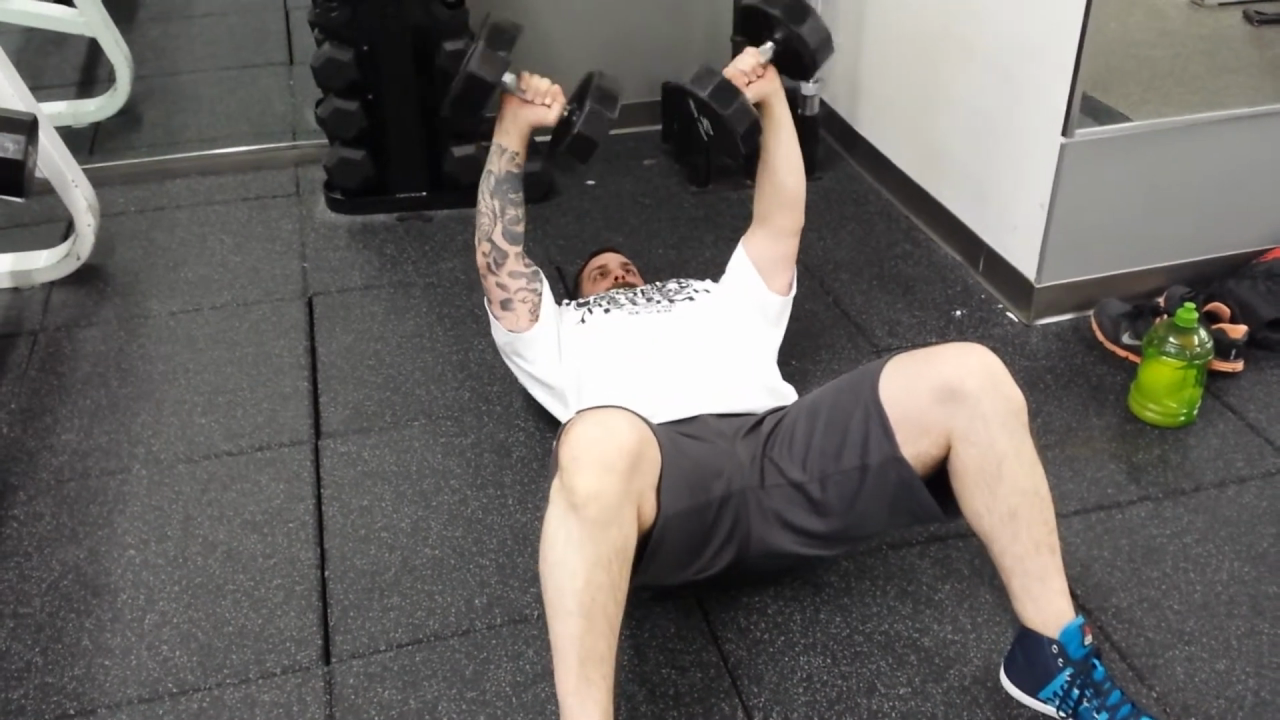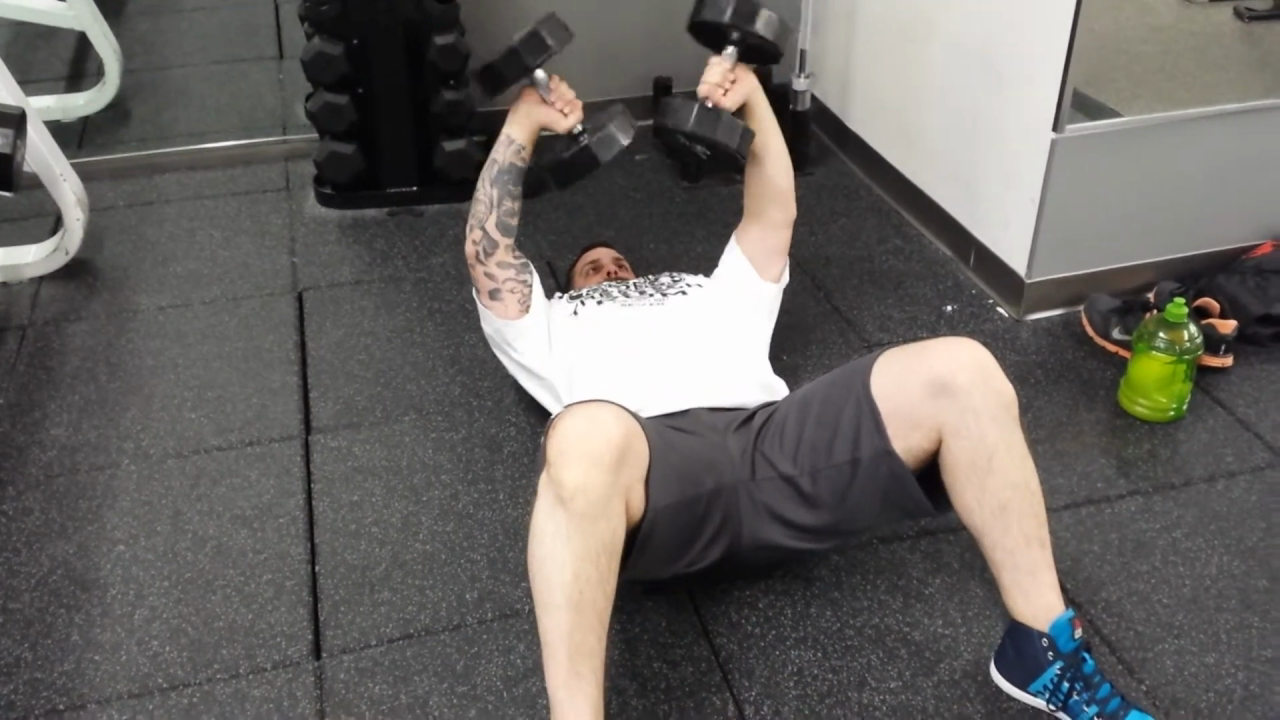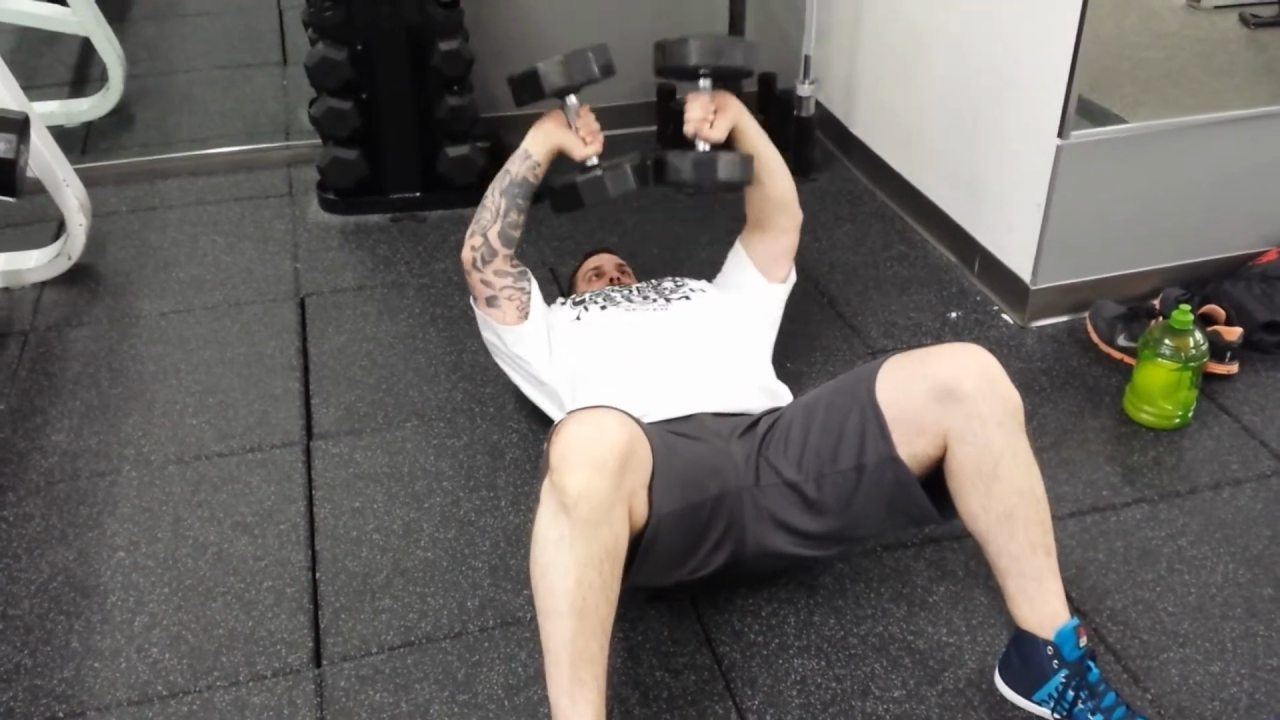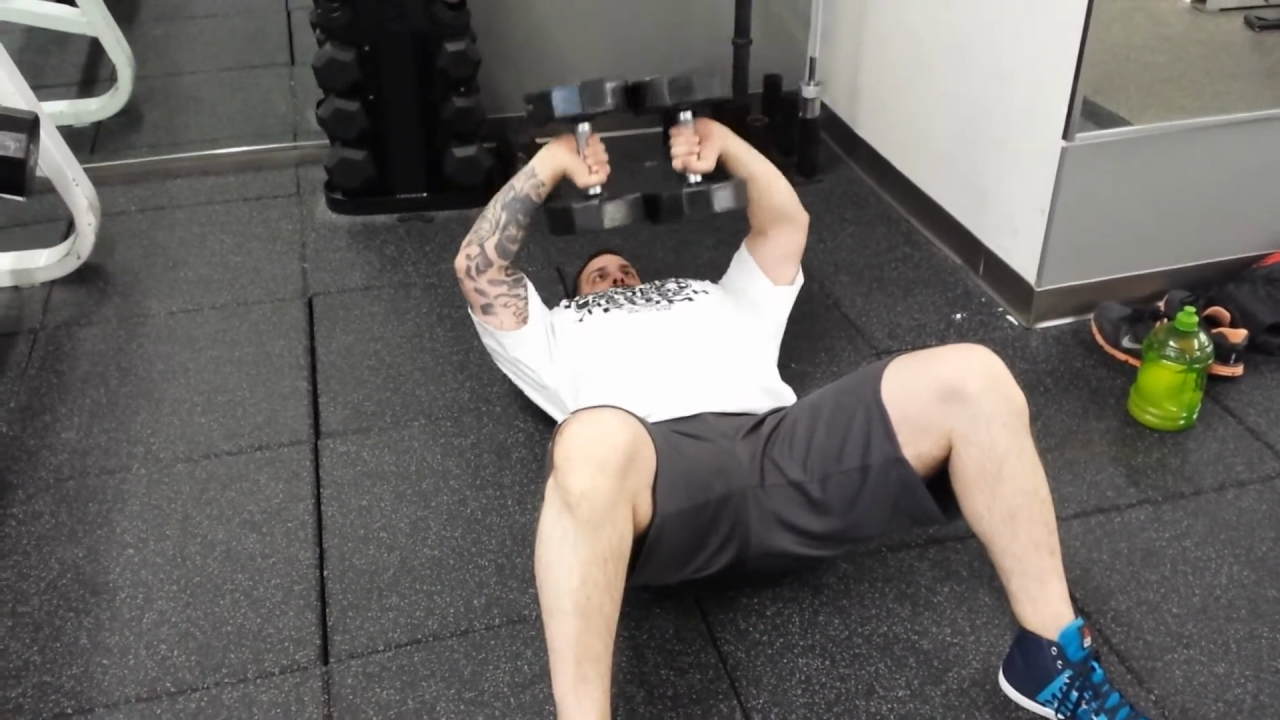
dt=0.3s
person 1, frame 1
left shoulder: (718, 300)
right shoulder: (563, 328)
left elbow: (781, 224)
right elbow: (497, 258)
left wrist: (771, 100)
right wrist: (514, 128)
left hip: (781, 447)
right hip: (661, 467)
left knee: (968, 377)
right knee: (599, 445)
left ankle: (1054, 649)
person 1, frame 2
left shoulder: (710, 293)
right shoulder: (555, 322)
left elbow: (773, 216)
right elbow: (486, 249)
left wrist: (751, 97)
right wrist: (522, 124)
left hip: (772, 444)
right hip: (652, 464)
left knee: (959, 372)
right knee: (587, 439)
left ankle: (1043, 644)
person 1, frame 3
left shoulder: (712, 300)
right shoulder: (556, 329)
left elbow: (778, 224)
right elbow: (483, 257)
left wrist: (738, 121)
right wrist: (540, 142)
left hip: (776, 447)
right hip: (656, 467)
left knee: (966, 378)
right knee: (590, 444)
left ankle: (1048, 651)
person 1, frame 4
left shoulder: (719, 298)
right shoulder: (561, 333)
left elbow: (786, 225)
right elbow: (478, 268)
left wrist: (723, 143)
right wrist: (548, 164)
left hip: (781, 451)
right hip: (658, 470)
left knee: (971, 379)
right knee: (593, 445)
left ankle: (1051, 653)
